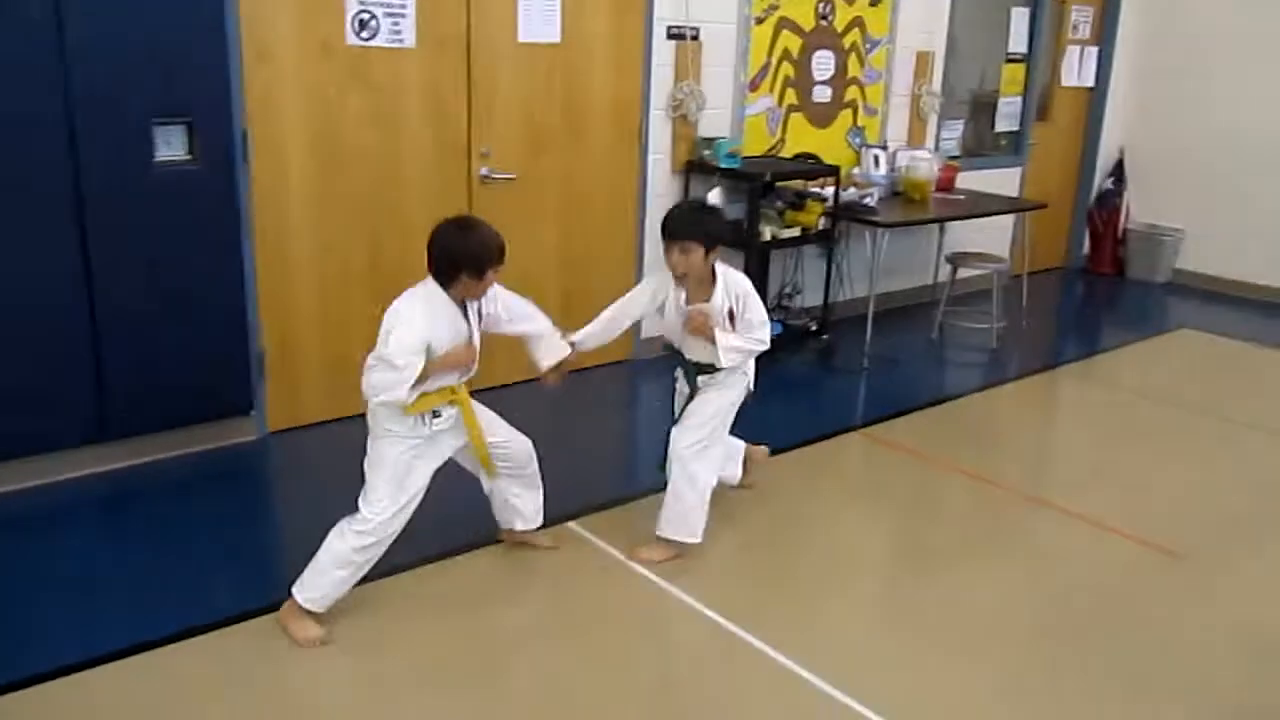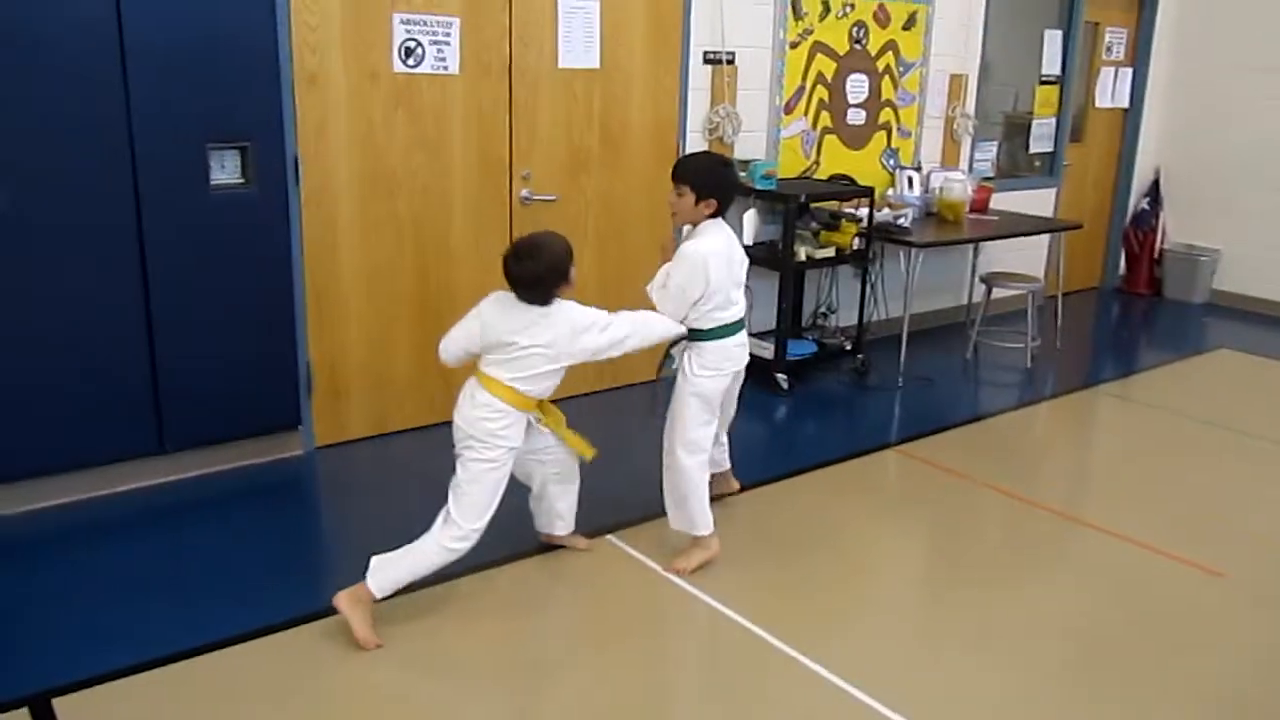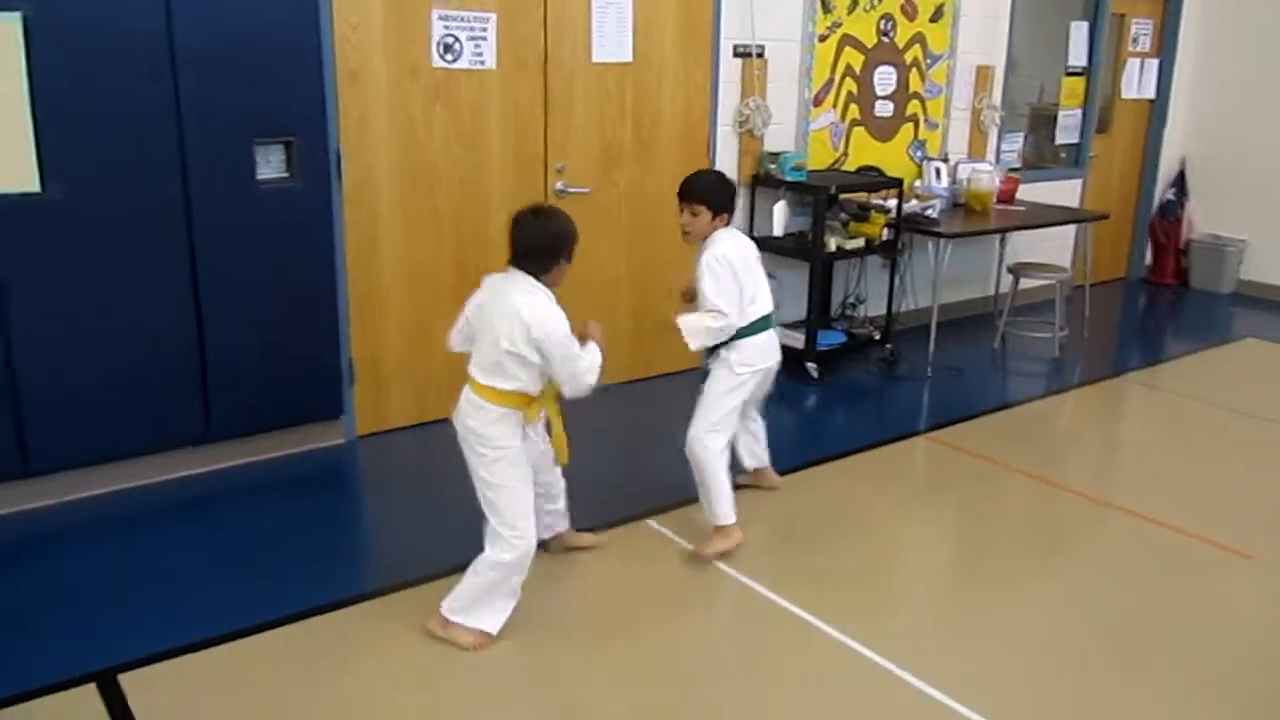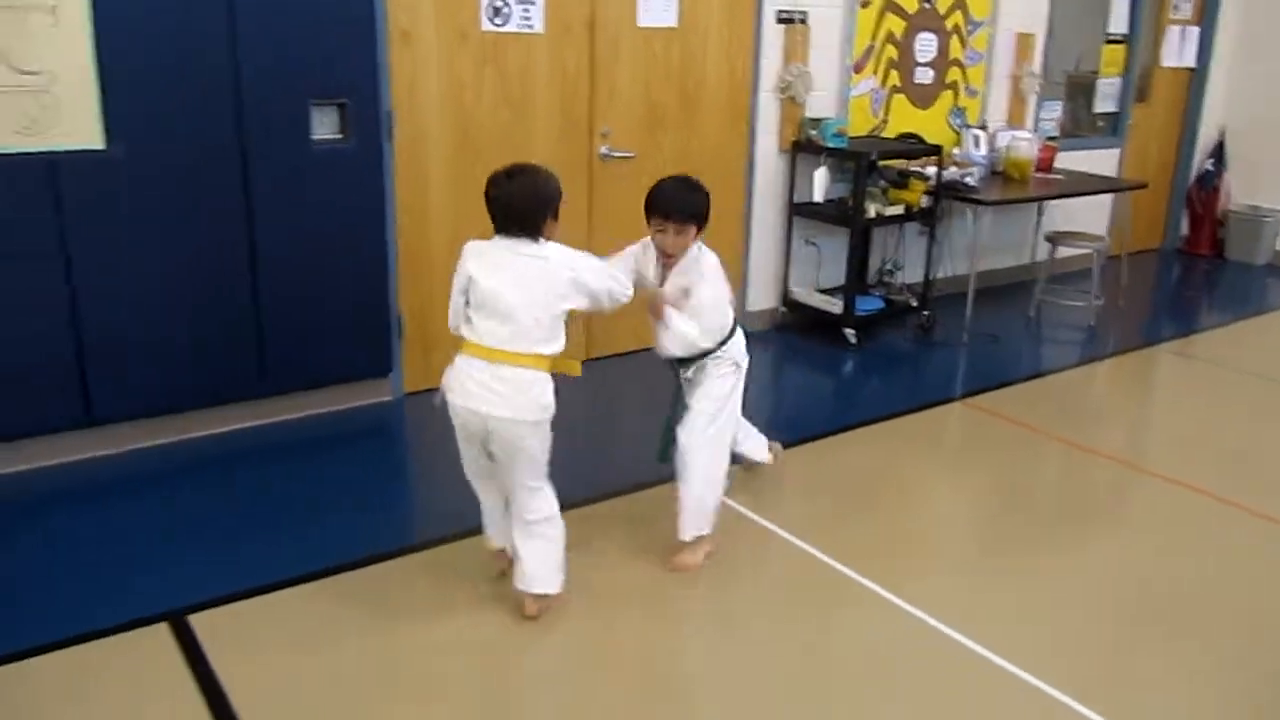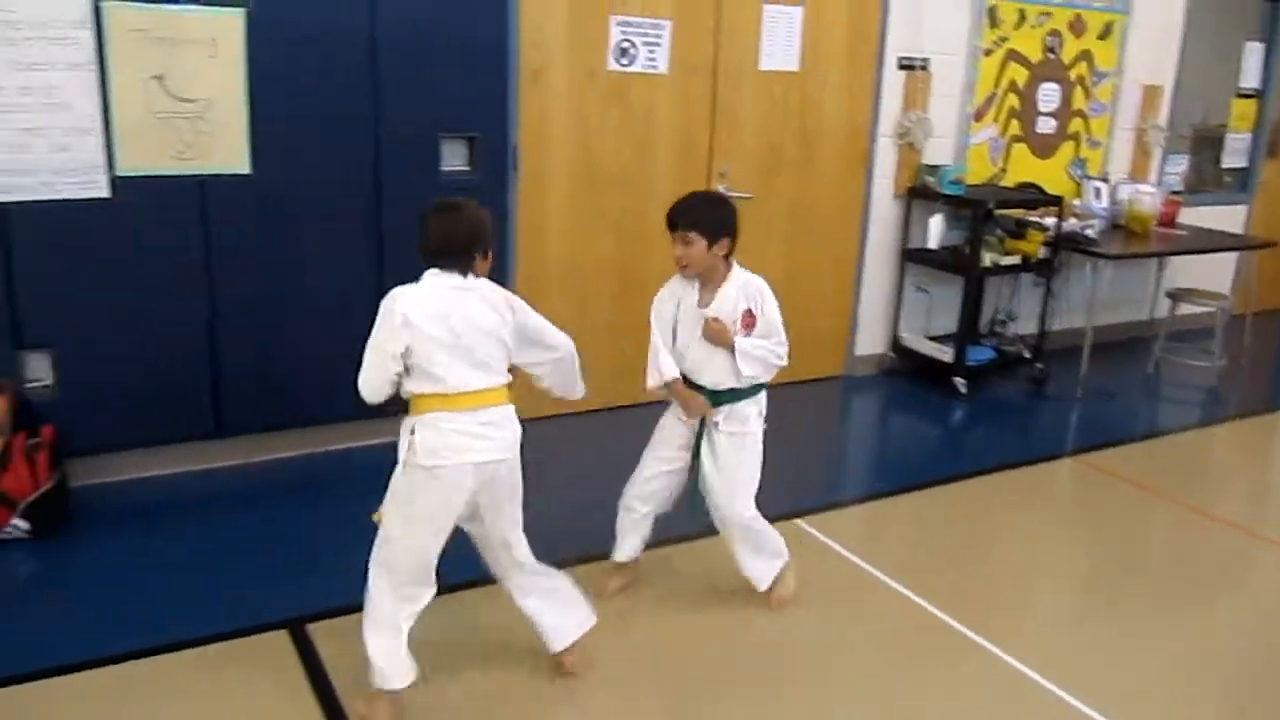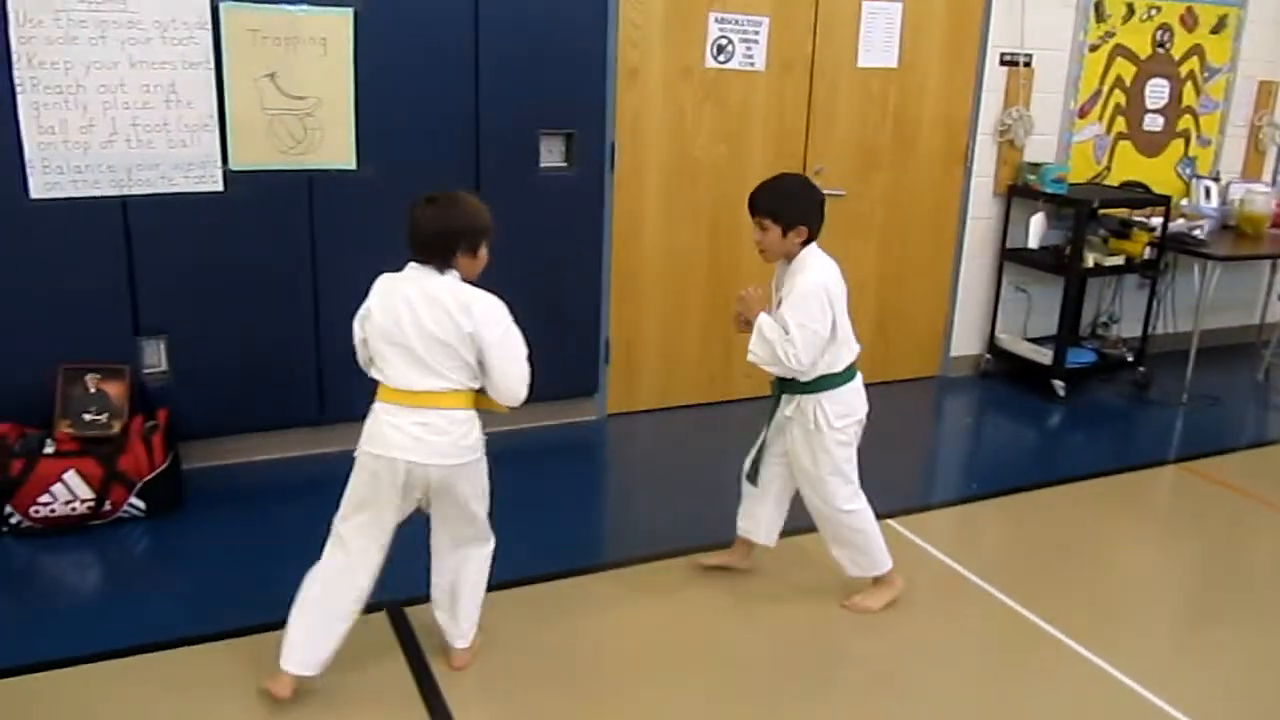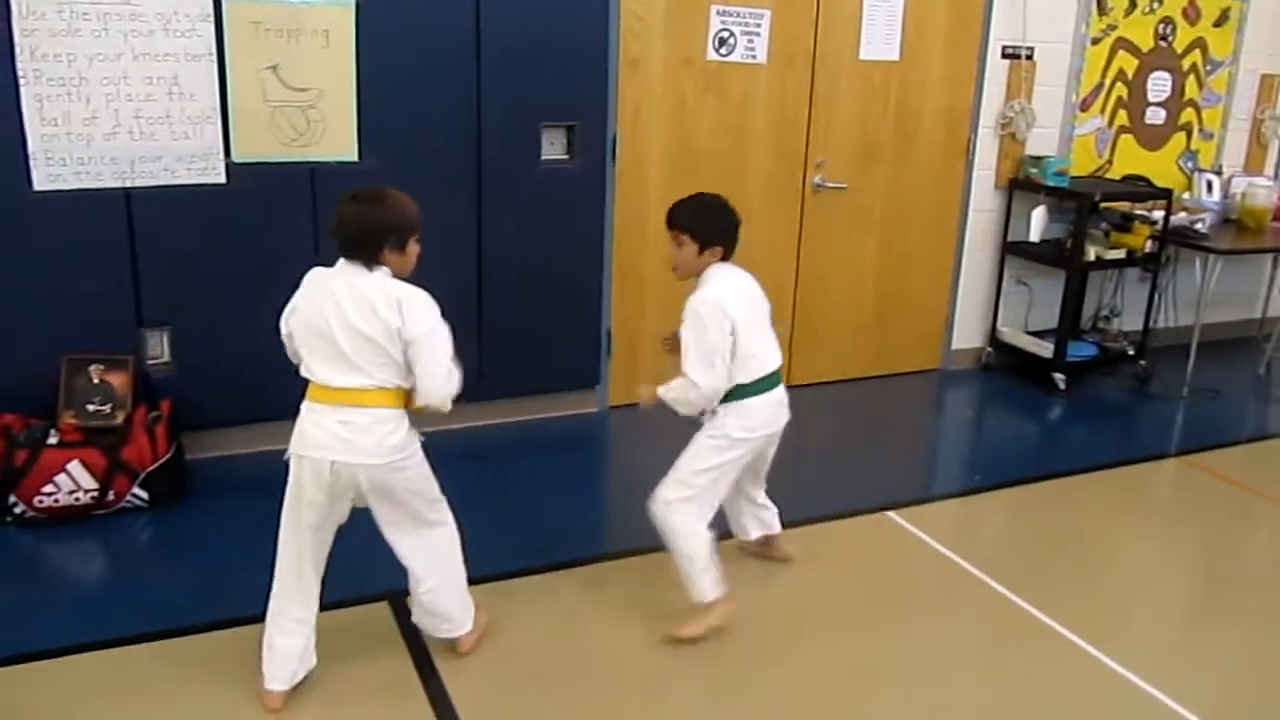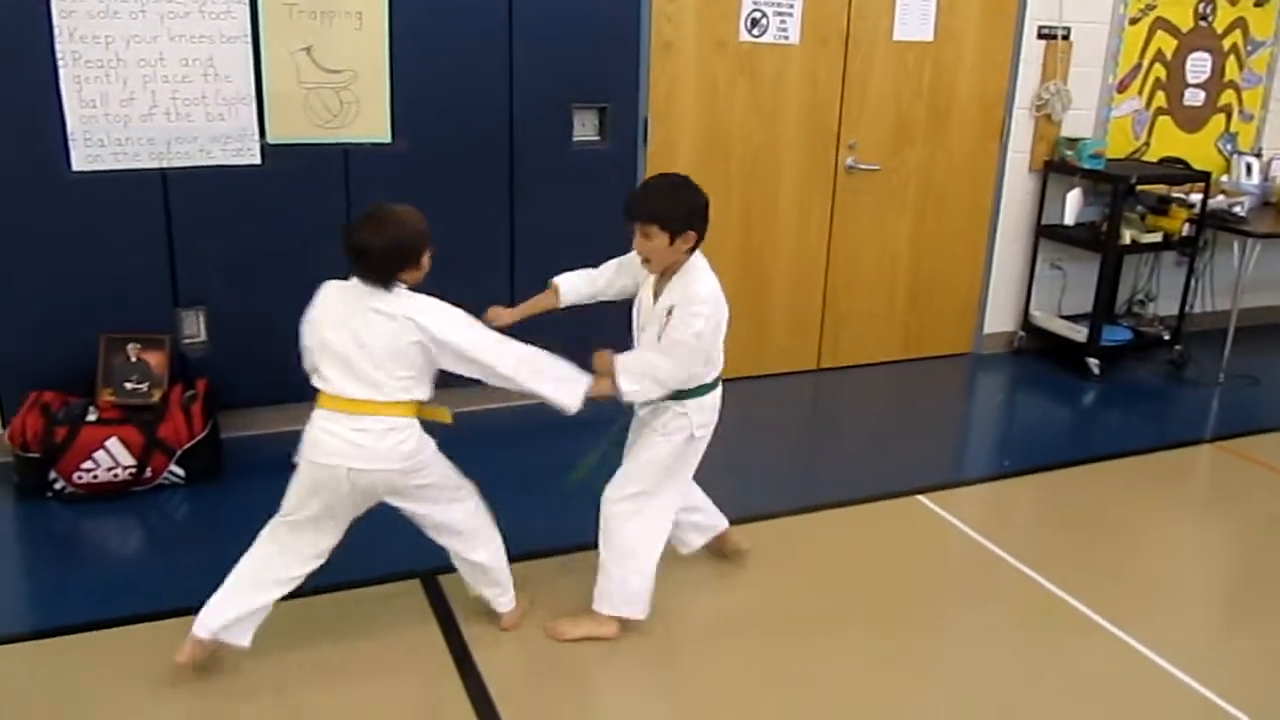
dt=0.4s
person 1, frame 1
left shoulder: (479, 299)
right shoulder: (411, 315)
left elbow: (522, 315)
right elbow: (376, 383)
left wrist: (554, 351)
right wrist: (433, 366)
left hip: (452, 408)
right hip: (403, 423)
left knee: (517, 452)
right knee: (377, 518)
left ankle: (521, 528)
right ankle: (301, 604)
person 1, frame 2
left shoulder: (497, 304)
right shoulder: (574, 322)
left elbow: (450, 349)
right elbow: (634, 328)
right wrist: (677, 324)
left hip: (502, 415)
right hip: (493, 427)
left knee: (559, 461)
right knee: (459, 530)
left ankle: (555, 529)
right ankle: (360, 595)
person 1, frame 3
left shoulder: (493, 287)
right shoulder: (544, 315)
left elbow: (460, 340)
right elbow: (577, 383)
right wrist: (592, 346)
left hip: (485, 410)
right hip: (498, 426)
left knee: (545, 472)
right knee: (515, 537)
left ankle: (555, 532)
right ankle: (454, 618)
person 1, frame 4
left shoulder: (474, 256)
right shoulder: (569, 265)
left elbow: (457, 323)
right elbow: (618, 290)
left hip: (468, 385)
right hip: (525, 395)
left knee: (487, 473)
right knee: (532, 491)
left ankle: (503, 546)
right ankle: (537, 587)
person 1, frame 5
left shoulder: (402, 303)
right shoulder: (502, 302)
left elbow: (372, 388)
right elbow: (559, 352)
right wrist: (570, 387)
left hip: (437, 447)
right hip: (497, 440)
left knee: (397, 569)
right knee: (510, 554)
right ankle: (566, 637)
person 1, frame 6
left shoulder: (384, 291)
right shoulder: (483, 307)
right elbow: (512, 391)
right wrist: (503, 342)
left hip: (388, 438)
right hip: (453, 442)
left knee: (349, 554)
right knee: (467, 542)
left ankle: (294, 670)
right ankle: (460, 641)
person 1, frame 7
left shoulder: (311, 287)
right shoulder: (409, 301)
left elbow: (294, 349)
right elbow: (437, 392)
left hip: (318, 437)
right hip: (382, 441)
left knee: (298, 558)
right knee: (432, 529)
left ankle: (280, 679)
right ankle: (460, 626)
person 1, frame 8
left shoulder: (327, 300)
right shoulder: (428, 317)
right elbow: (503, 357)
right wrist: (578, 384)
left hip: (328, 444)
right hip: (394, 450)
left knee: (290, 537)
right knee: (464, 515)
left ankle: (211, 634)
right ankle: (505, 604)
person 2, frame 1
left shoulder: (737, 288)
right shoulder: (663, 282)
left elbow: (759, 337)
right elbow: (623, 312)
left wrist: (713, 333)
right wrist: (577, 342)
left hip: (728, 376)
right hip: (692, 373)
left knee: (689, 447)
right knee: (704, 444)
left ankle: (675, 537)
right ankle: (746, 455)
person 2, frame 2
left shoulder: (694, 250)
right shoulder: (724, 236)
left elbow: (668, 308)
left wrist: (669, 266)
left hip: (706, 355)
right hip: (731, 343)
left knee: (686, 444)
right knee: (711, 421)
left ankle: (702, 538)
right ankle: (721, 476)
person 2, frame 3
left shoulder: (714, 257)
right shoulder: (739, 243)
left elbow: (724, 318)
left wrist: (684, 325)
right wrist: (699, 297)
left hip: (743, 351)
right hip: (764, 343)
left knee: (704, 436)
right knee: (743, 412)
left ankle: (726, 528)
right ankle: (762, 470)
person 2, frame 4
left shoulder: (706, 268)
right shoulder: (647, 252)
left elbow: (701, 335)
left wrist: (663, 312)
left hip: (720, 361)
right hip: (684, 362)
left knee: (698, 443)
right knee: (717, 424)
left ankle: (697, 536)
right ankle: (763, 450)
person 2, frame 5
left shoulder: (754, 293)
right shoulder: (676, 292)
left elbow: (776, 355)
right elbow: (660, 349)
left wrist: (730, 340)
right wrist: (680, 393)
left hip: (738, 413)
right hip: (688, 405)
left knee: (732, 506)
right knee: (646, 487)
left ankle: (778, 569)
right ankle: (625, 562)
person 2, frame 6
left shoulder: (810, 283)
right shoulder: (804, 266)
left elbow: (792, 357)
left wrist: (757, 317)
right wrist: (761, 318)
left hip: (826, 406)
right hip: (805, 397)
left knee: (834, 496)
right knee: (766, 467)
left ankle: (885, 578)
right ankle: (743, 547)
person 2, frame 7
left shoulder: (707, 301)
right shoulder: (740, 280)
left elbow: (706, 385)
left wrist: (661, 392)
right wrist: (686, 341)
left hip: (744, 414)
right hip: (768, 402)
left knee: (674, 504)
right knee: (739, 481)
left ankle: (713, 600)
right ankle: (767, 538)
person 2, frame 8
left shoulder: (701, 296)
right shoulder: (645, 268)
left elbow: (675, 368)
right elbow: (589, 281)
left wrist: (616, 368)
right wrist: (517, 310)
left hip: (684, 410)
right hip: (659, 403)
left knee: (629, 501)
right knee: (665, 484)
left ankle: (609, 614)
right ankle: (718, 536)
